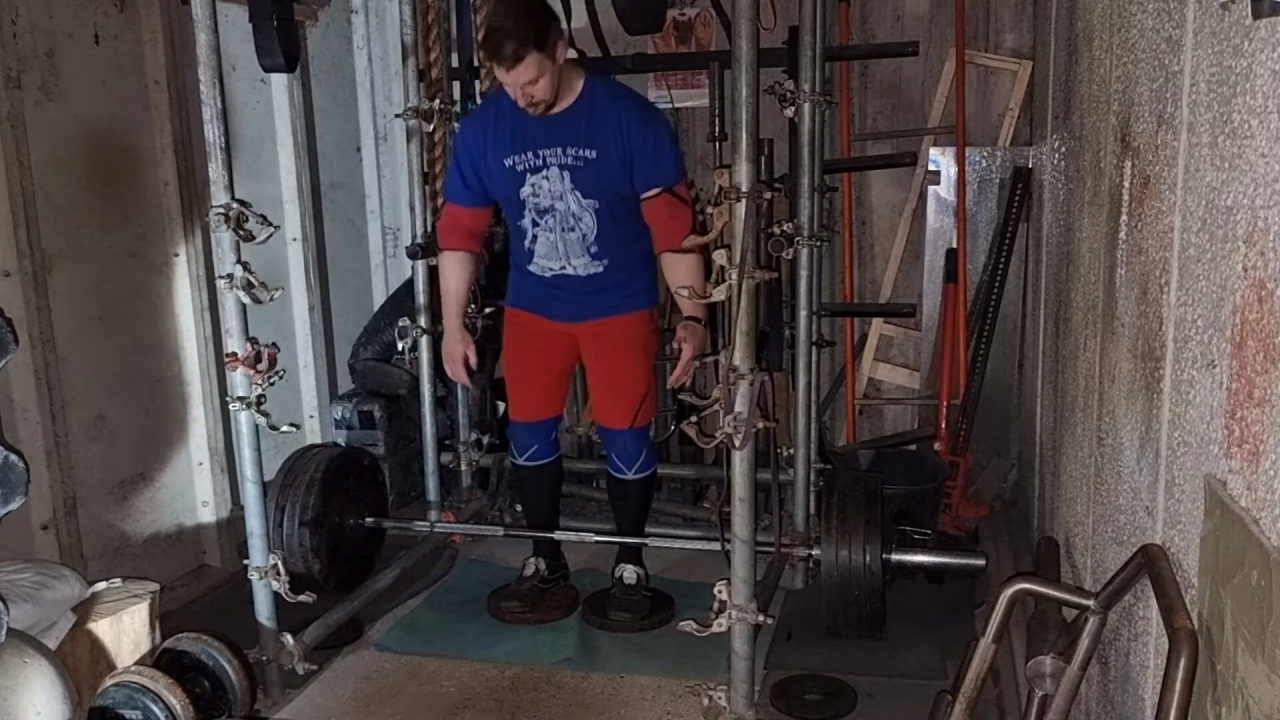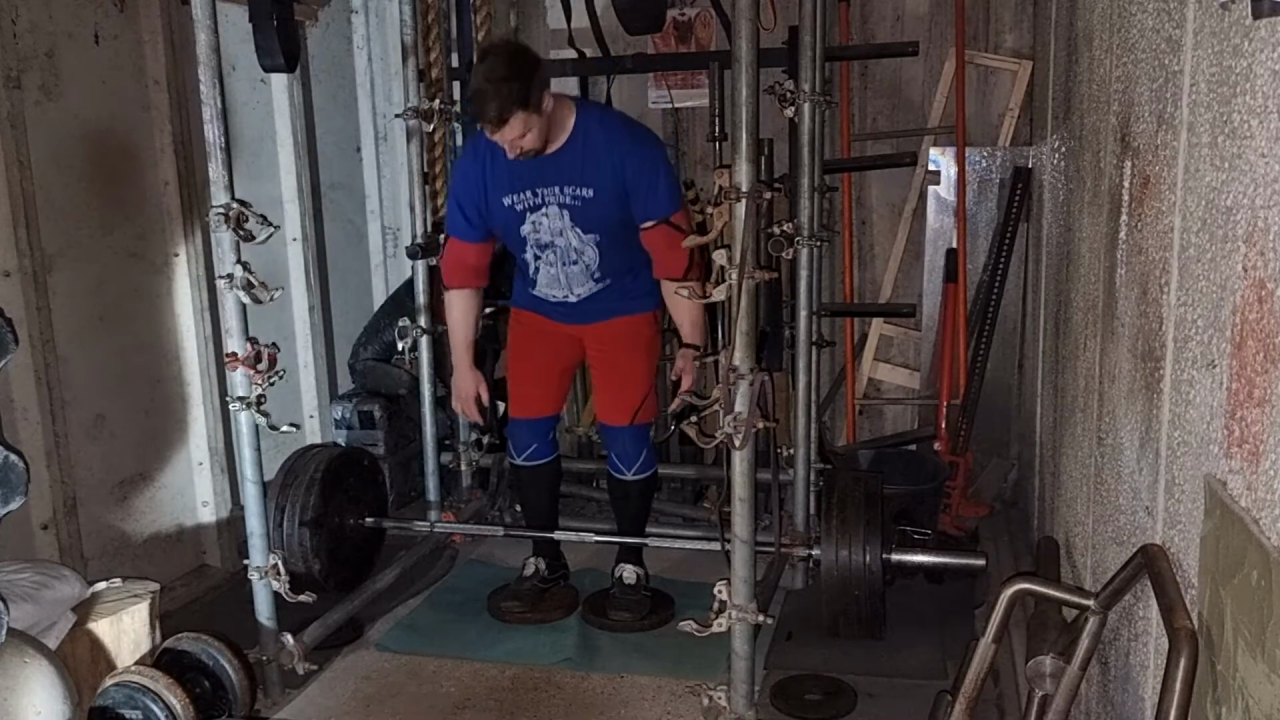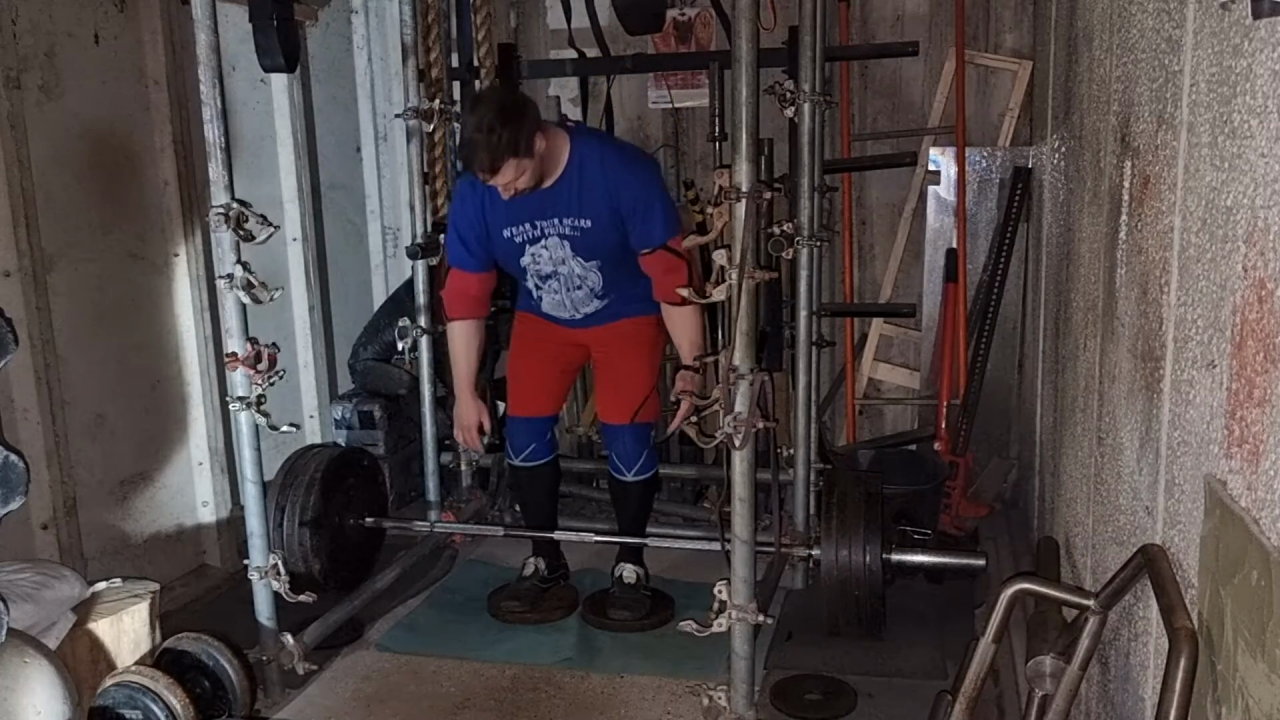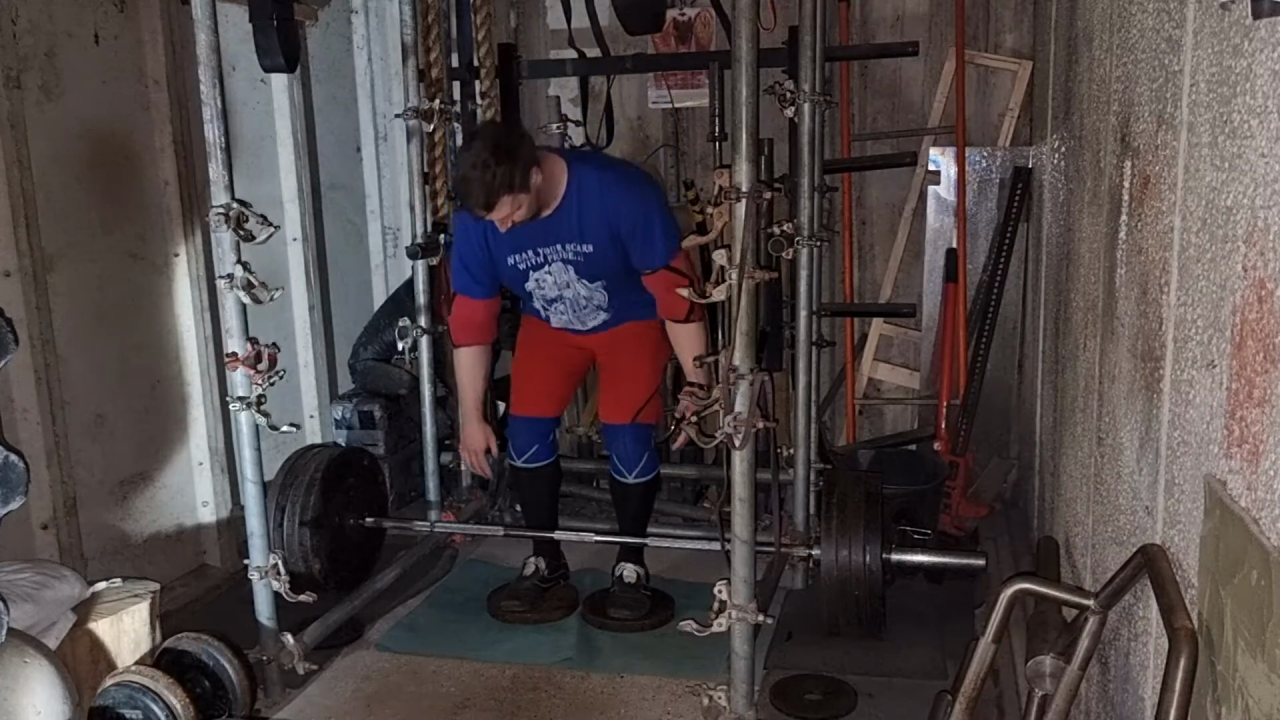
dt=0.4s
person 1, frame 1
left shoulder: (630, 119)
right shoulder: (480, 130)
left elbow: (673, 226)
right elbow: (459, 232)
left wrist: (692, 315)
right wrist: (453, 323)
left hip: (619, 308)
right hip: (532, 309)
left knee: (624, 435)
right knee: (529, 432)
left ankle: (630, 566)
right ankle: (545, 559)
person 1, frame 2
left shoulder: (626, 146)
right shoulder: (477, 163)
left elbow: (673, 251)
right elbow: (463, 267)
left wrist: (691, 343)
right wrist: (462, 362)
left hip: (623, 310)
right hip: (538, 311)
left knee: (625, 435)
right knee: (526, 430)
left ankle: (630, 566)
right ankle: (545, 560)
person 1, frame 3
left shoulder: (622, 172)
right shoulder: (474, 195)
left elbow: (673, 275)
right elbow: (465, 297)
left wrist: (690, 365)
right wrist: (465, 393)
left hip: (627, 314)
right hip: (543, 318)
left knee: (625, 434)
right knee: (524, 430)
left ankle: (630, 565)
right ankle: (545, 560)
person 1, frame 4
left shoulder: (621, 193)
right shoulder: (476, 222)
left elbow: (676, 291)
right elbow: (471, 321)
left wrist: (697, 382)
right wrist: (470, 416)
left hip: (631, 318)
right hip: (548, 323)
left knee: (627, 435)
right knee: (526, 432)
left ankle: (631, 566)
right ankle: (545, 561)
